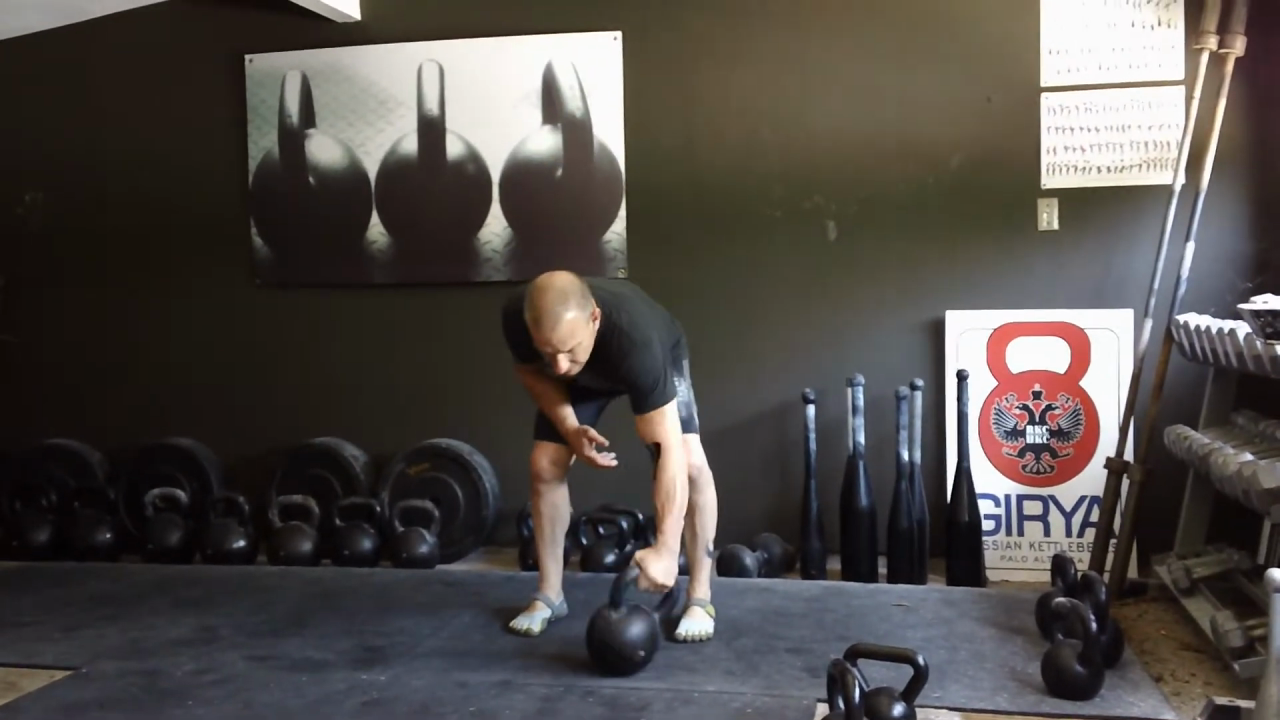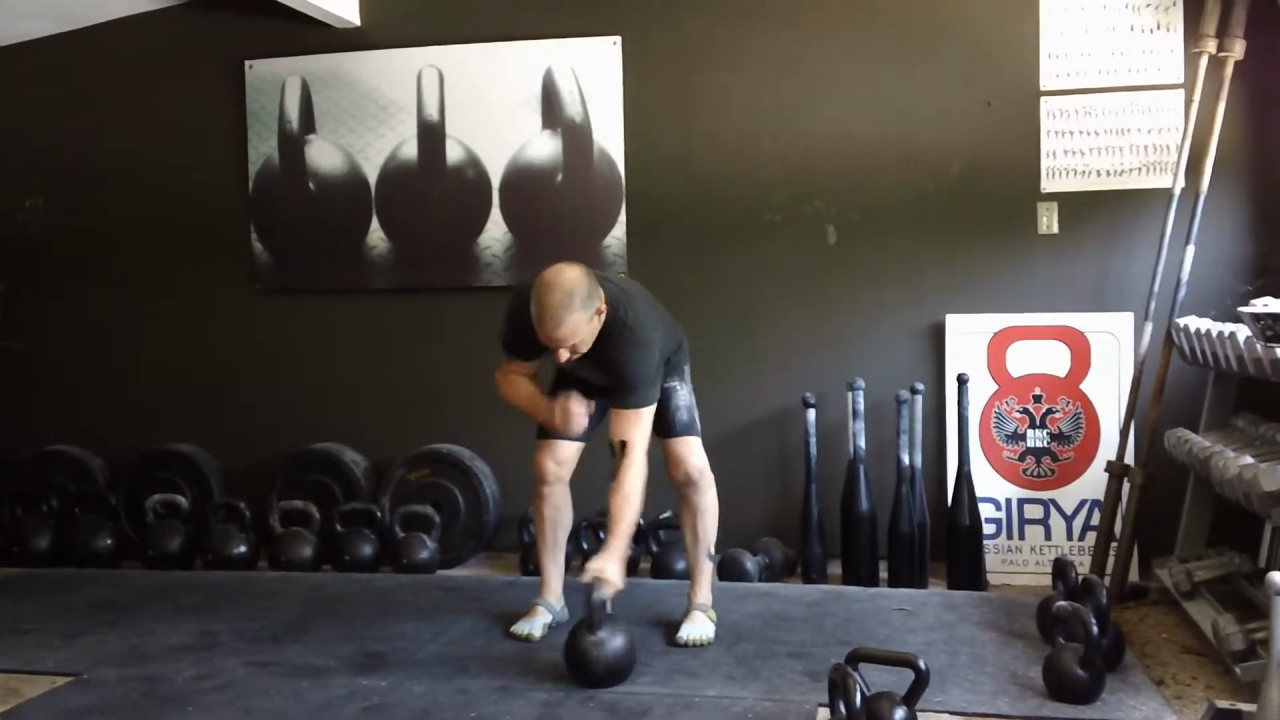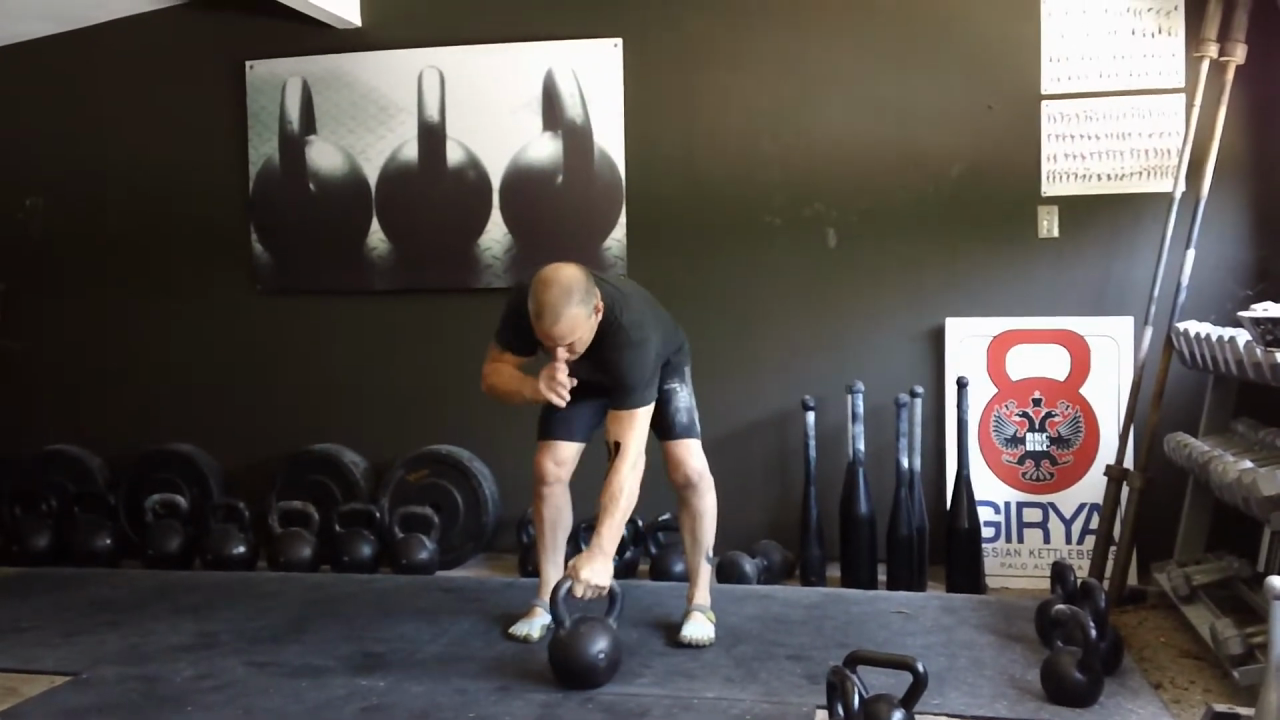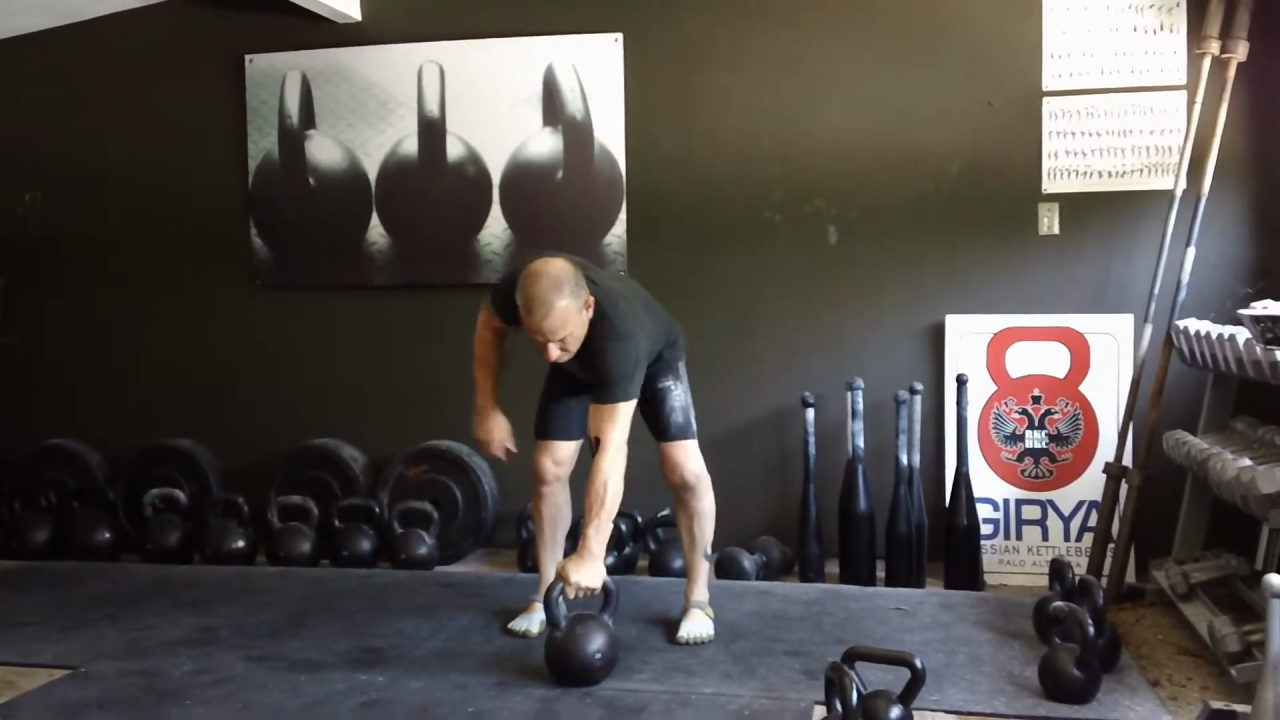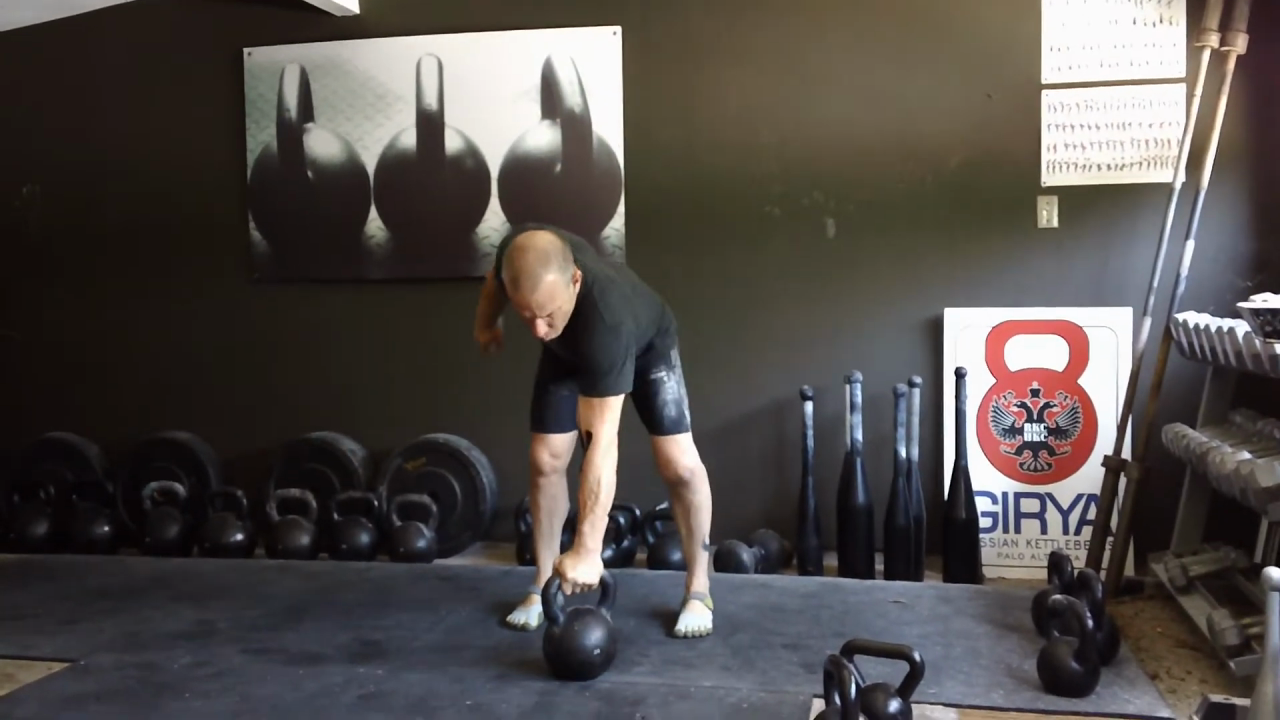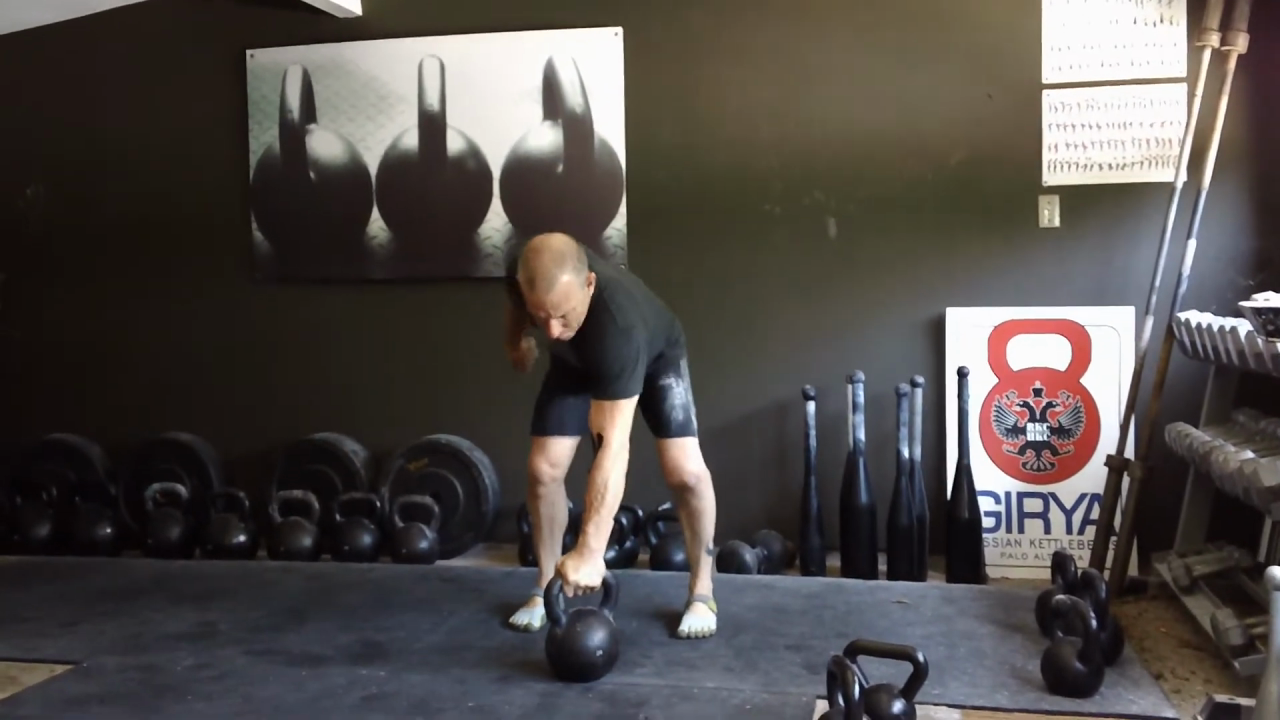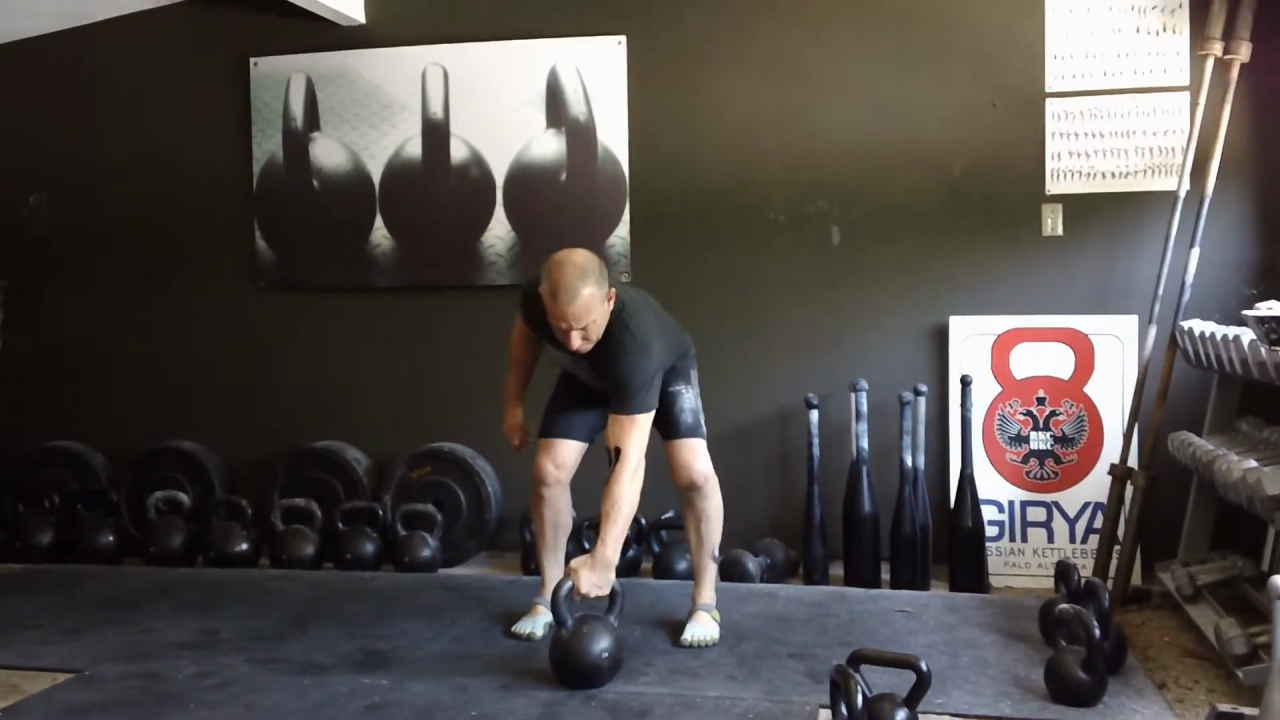
dt=0.3s
person 1, frame 1
left shoulder: (636, 340)
right shoulder: (516, 317)
left elbow: (668, 452)
right elbow: (530, 372)
left wrist: (665, 548)
right wrist: (570, 429)
left hip: (661, 355)
right hip: (583, 376)
left knee: (691, 466)
right knee: (545, 467)
left ankle: (700, 598)
right ankle: (549, 595)
person 1, frame 2
left shoulder: (636, 335)
right shoulder: (524, 308)
left elbow: (632, 454)
right elbow: (510, 376)
left wrist: (614, 552)
right wrist: (550, 413)
left hip: (661, 361)
right hip: (583, 373)
left knee: (690, 468)
right knee: (548, 469)
left ankle: (701, 603)
right ankle: (550, 599)
person 1, frame 3
left shoulder: (632, 335)
right shoulder: (525, 305)
left elbow: (629, 454)
right elbow: (495, 371)
left wrist: (601, 551)
right wrist: (534, 386)
left hip: (659, 361)
right hip: (584, 373)
left knee: (689, 470)
right knee: (549, 470)
left ankle: (699, 604)
right ankle: (547, 599)
person 1, frame 4
left shoulder: (620, 331)
right shoulder: (519, 288)
left elbow: (611, 449)
right elbow: (489, 323)
left wrist: (591, 553)
right wrist: (486, 408)
left hip: (653, 355)
right hip: (579, 367)
left knee: (686, 471)
right knee: (548, 468)
left ankle: (698, 601)
right ankle: (545, 595)
person 1, frame 5
left shoulder: (607, 319)
right shoulder: (516, 257)
left elbow: (601, 442)
left wrist: (587, 547)
right wrist: (485, 322)
left hip: (645, 342)
right hip: (568, 351)
left knee: (679, 465)
right knee: (546, 461)
left ankle: (698, 591)
right ankle: (543, 585)
person 1, frame 6
left shoulder: (620, 324)
right shoulder: (527, 275)
left elbow: (613, 445)
left wrist: (590, 549)
right wrist: (516, 342)
left hip: (654, 353)
right hip: (576, 361)
left knee: (686, 472)
right knee: (544, 468)
left ankle: (702, 592)
right ankle: (546, 587)
person 1, frame 7
left shoulder: (637, 341)
right shoulder: (537, 298)
left elbow: (630, 461)
right elbow: (525, 335)
left wrist: (604, 558)
right wrist: (514, 404)
left hip: (666, 369)
right hip: (587, 377)
left knee: (695, 472)
right knee: (549, 470)
left ankle: (704, 603)
right ankle: (548, 597)
